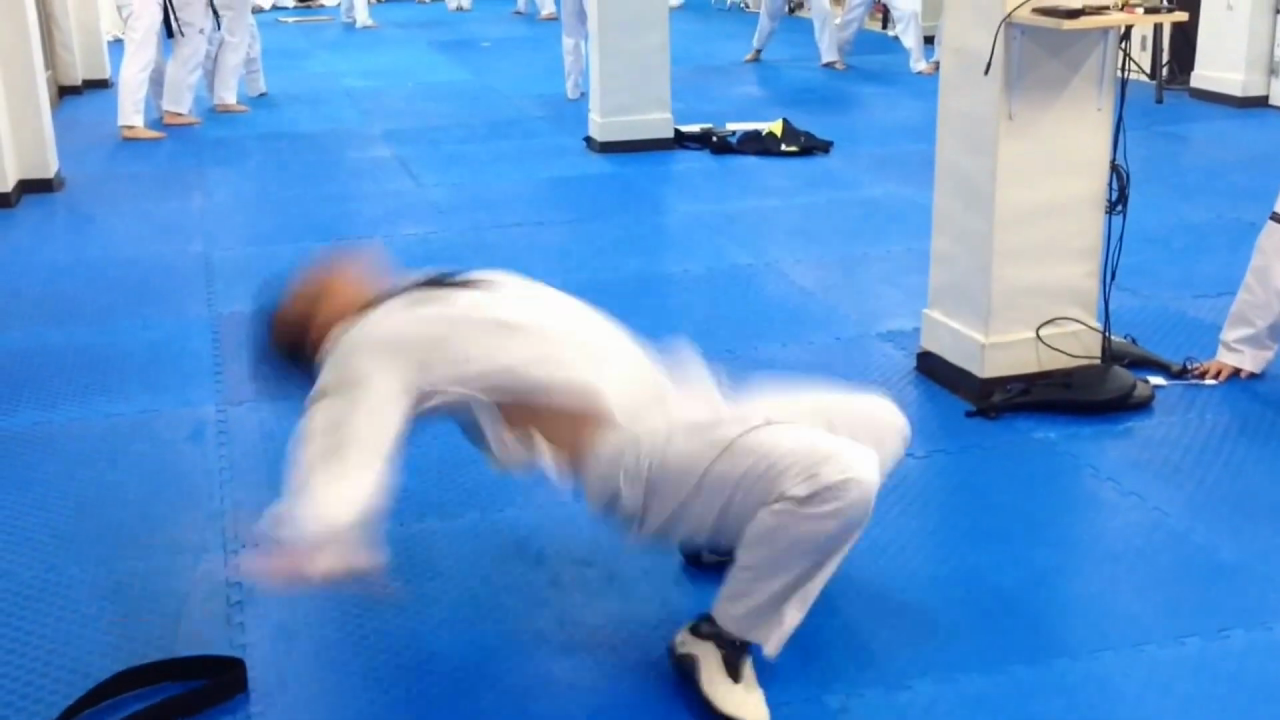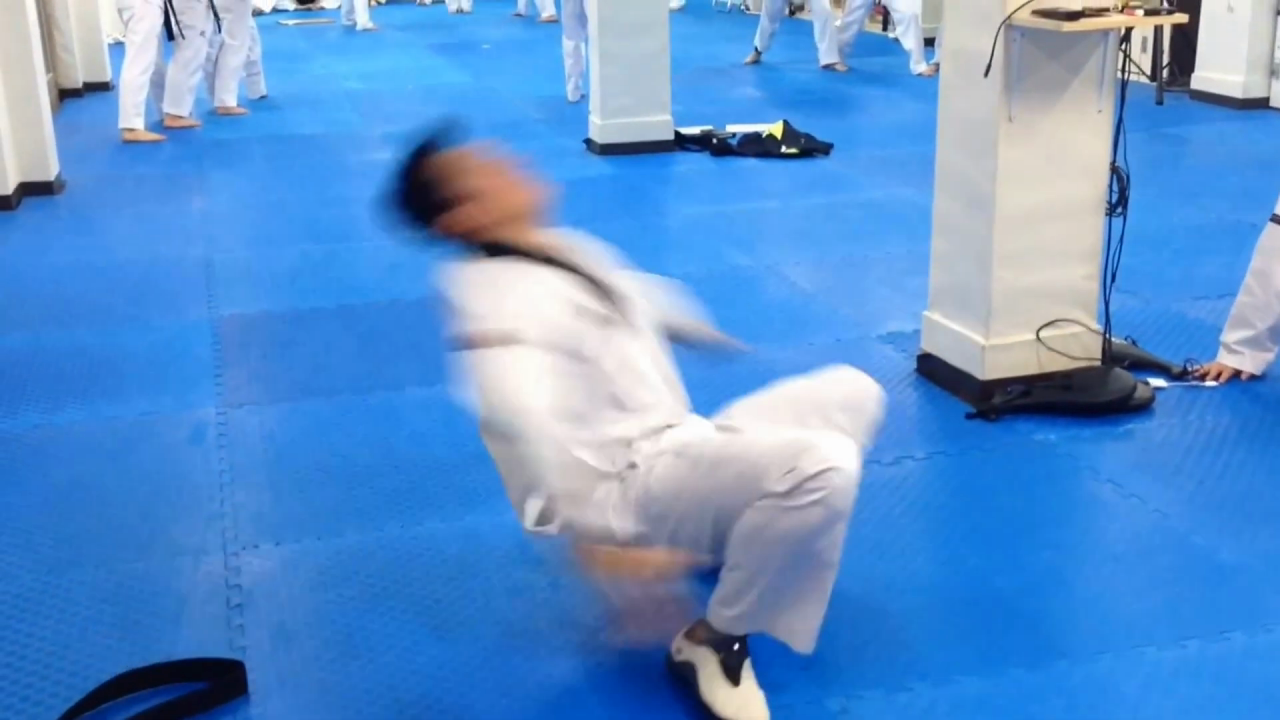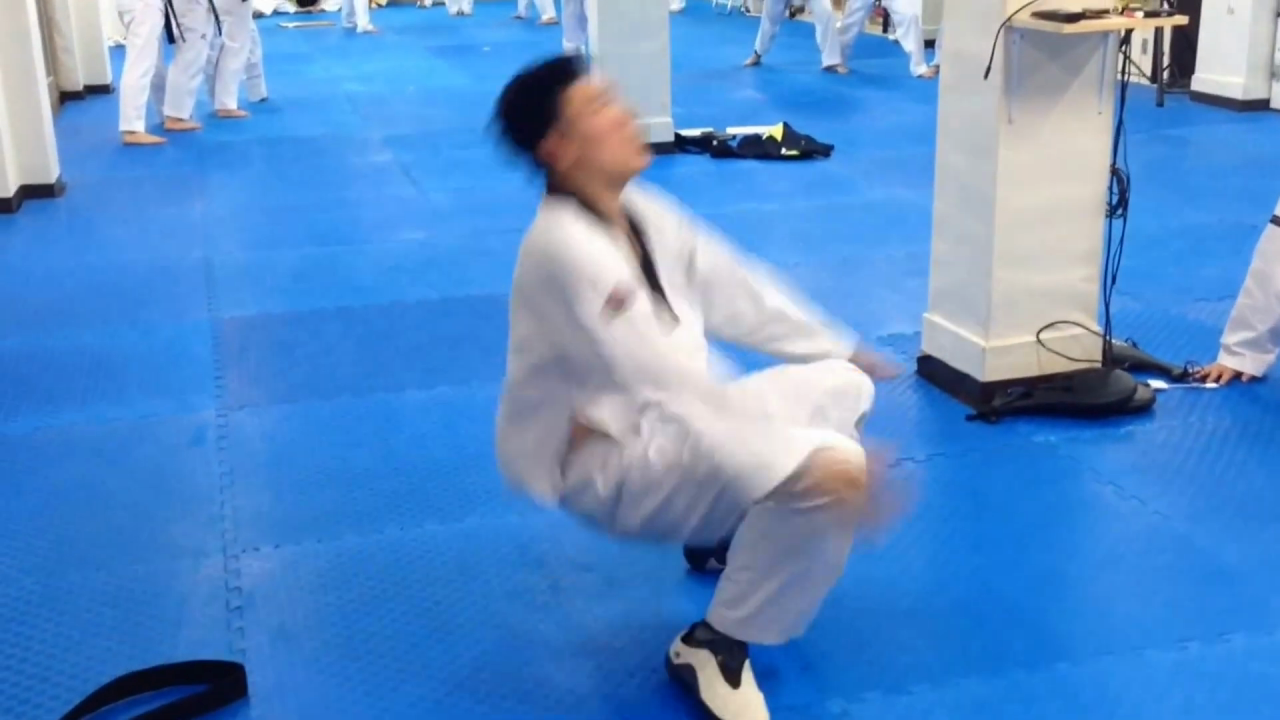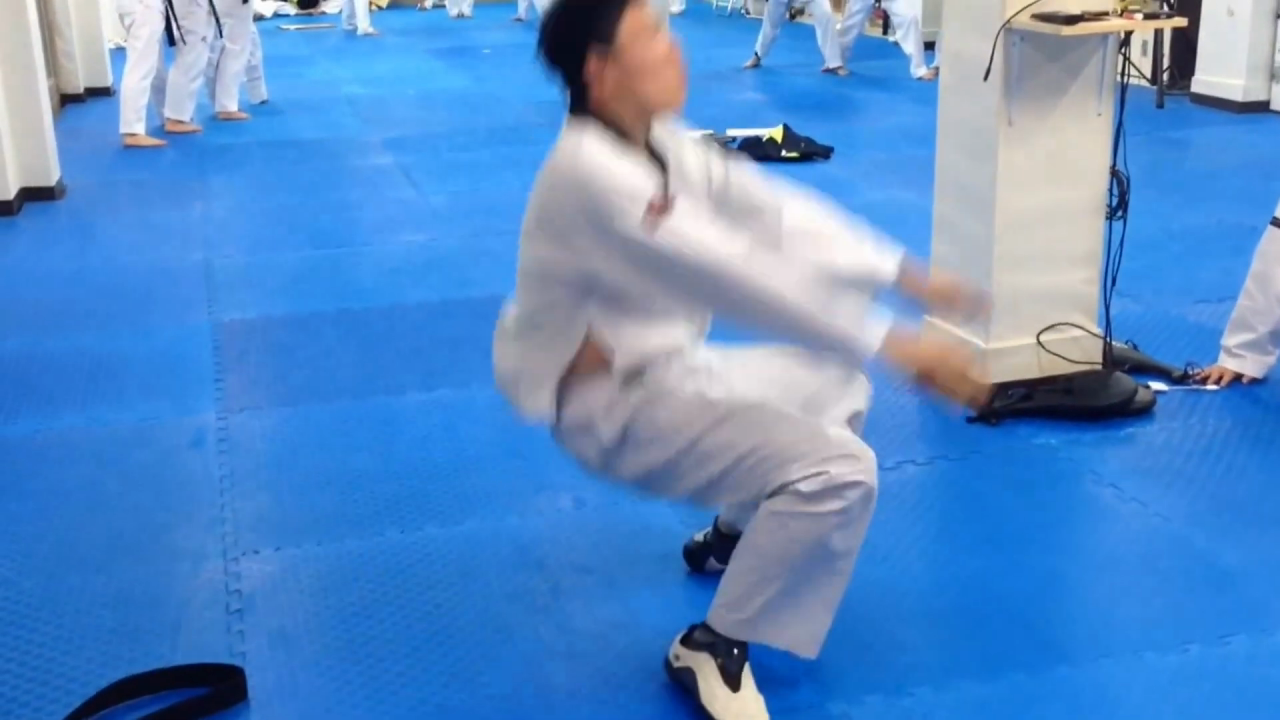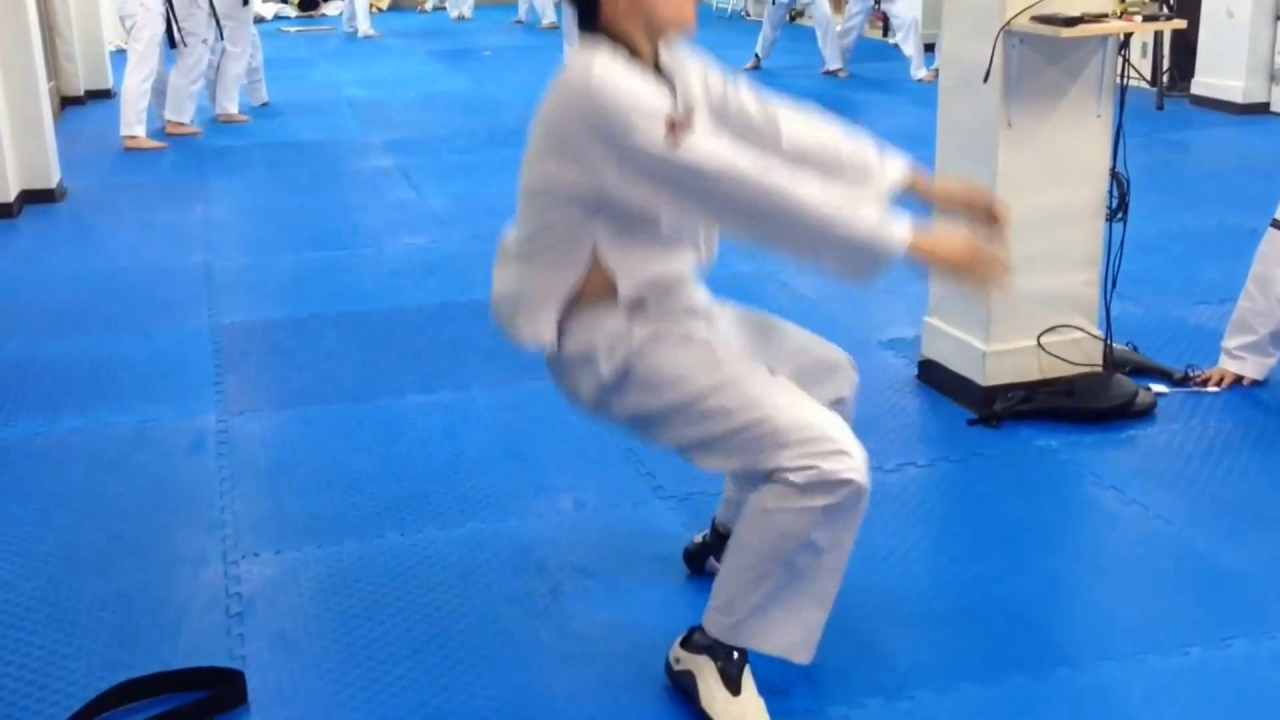
dt=0.1s
person 1, frame 1
left shoulder: (433, 306)
right shoulder: (364, 354)
right elbow: (345, 452)
right wrist: (316, 547)
left hip: (665, 414)
right hip: (638, 455)
left knee: (880, 425)
right knee: (841, 475)
left ankle: (727, 533)
right ankle: (721, 639)
person 1, frame 2
left shoulder: (563, 250)
right shoulder: (492, 297)
left elbow: (648, 302)
right elbow: (527, 419)
left wrist: (706, 332)
right wrist: (595, 531)
left hip: (670, 446)
right hip: (630, 487)
left knee: (851, 393)
right knee: (819, 470)
right ankle: (716, 639)
person 1, frame 3
left shoulder: (635, 213)
right shoulder: (568, 257)
left elbow: (729, 285)
right elbow: (668, 383)
left wrist: (841, 351)
right wrist: (798, 465)
left hip: (662, 433)
right hip: (617, 465)
left knee: (844, 382)
right knee: (828, 476)
left ankle: (727, 538)
right ankle: (714, 645)
person 1, frame 4
left shoulder: (657, 147)
right shoulder: (593, 178)
left elbow: (773, 209)
right elbow: (740, 276)
left wrist: (904, 275)
right wrist: (890, 342)
left hip: (655, 373)
right hip: (615, 408)
left knee: (836, 384)
right knee: (840, 470)
left ankle: (733, 538)
right ankle: (715, 644)
person 1, frame 5
left shoulder: (664, 68)
right shoulder: (606, 98)
left elbow: (781, 131)
right elbow: (757, 188)
left wrist: (919, 178)
right wrist: (913, 240)
left hip: (660, 300)
right hip: (615, 339)
left knee: (821, 380)
right knee: (828, 462)
left ankle: (736, 538)
right ankle: (713, 647)
